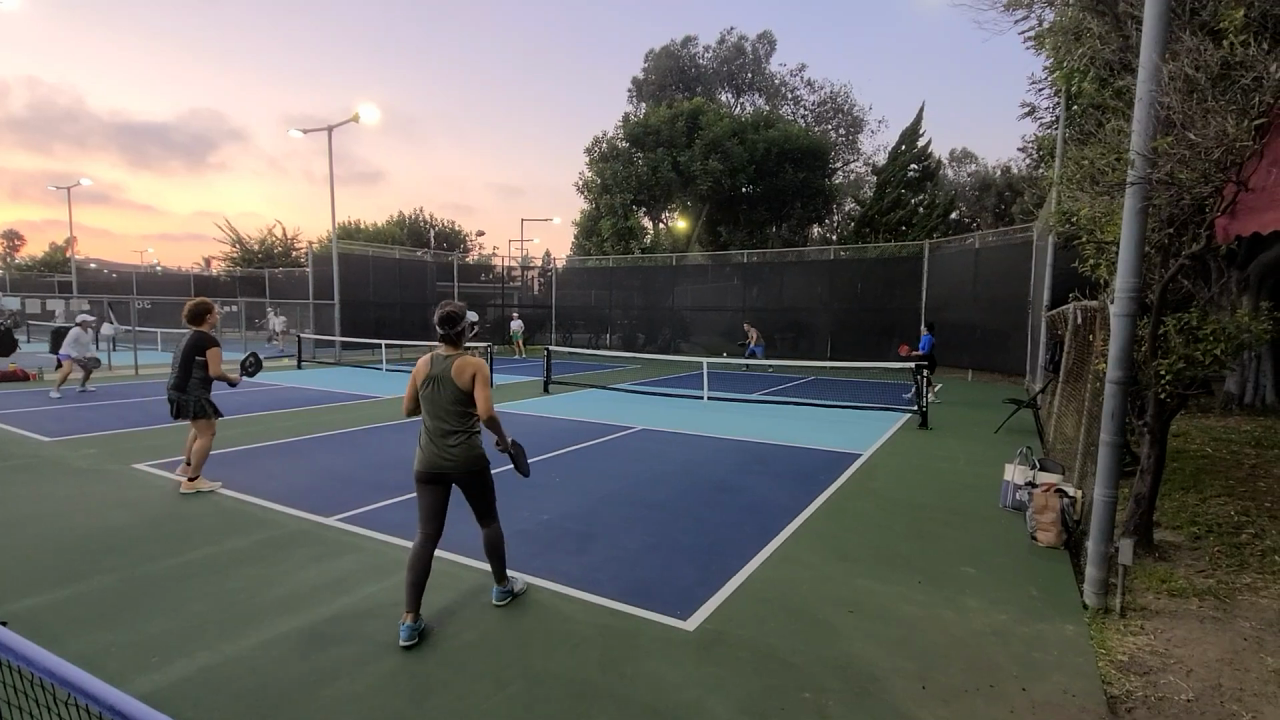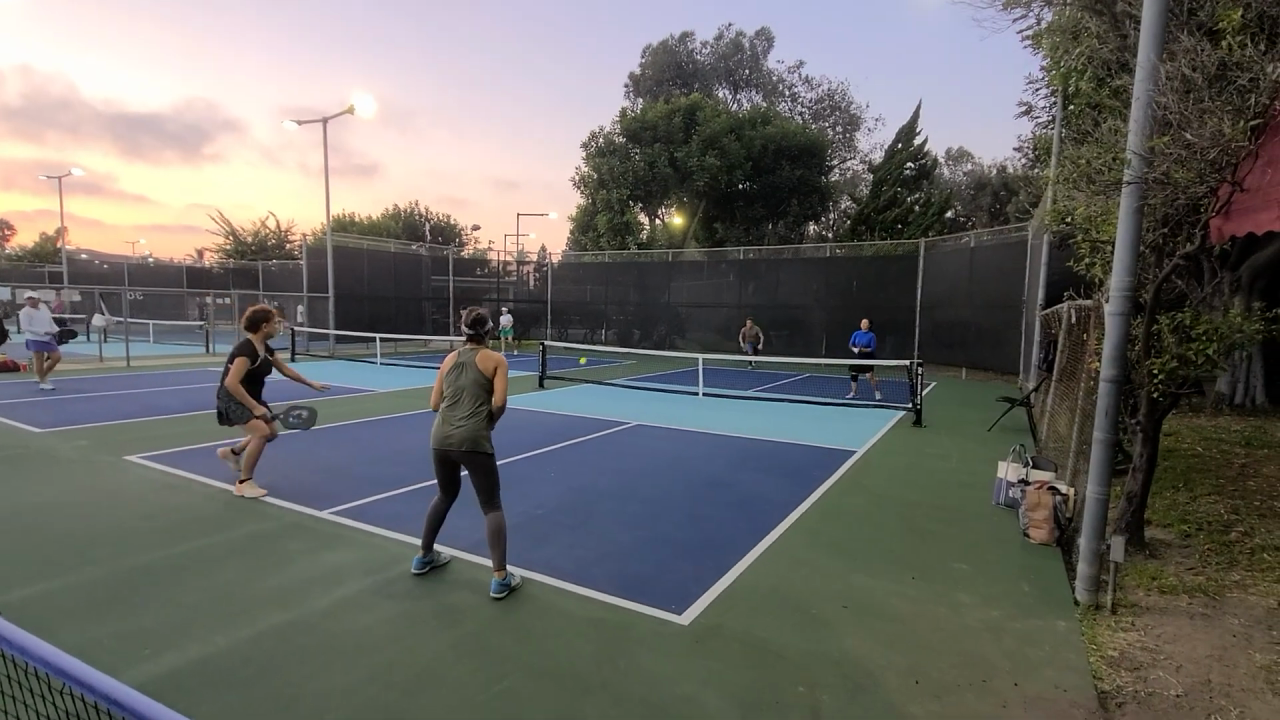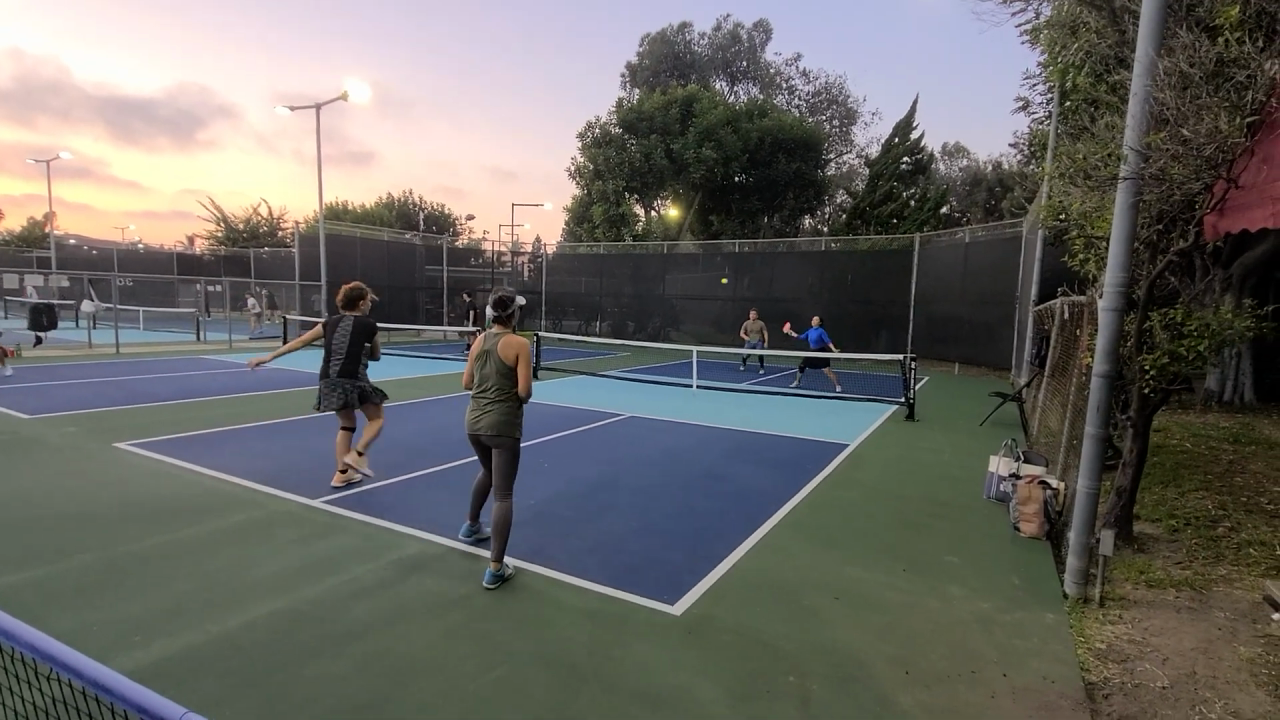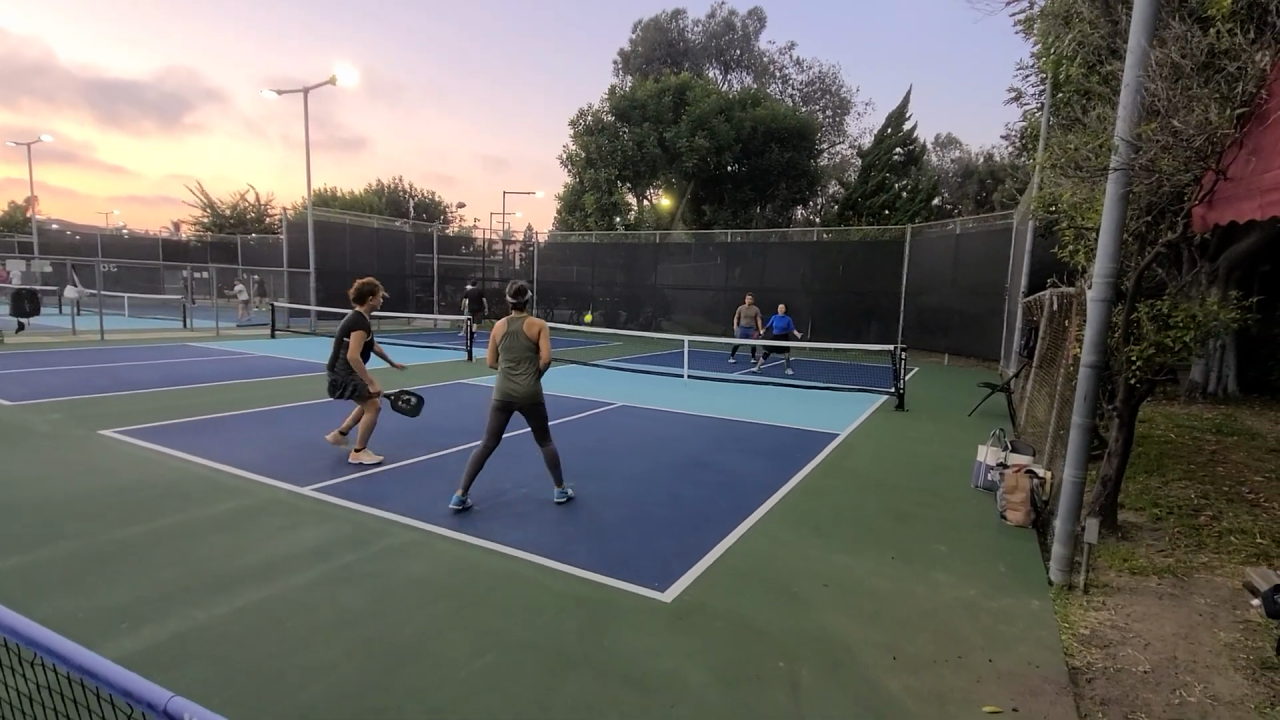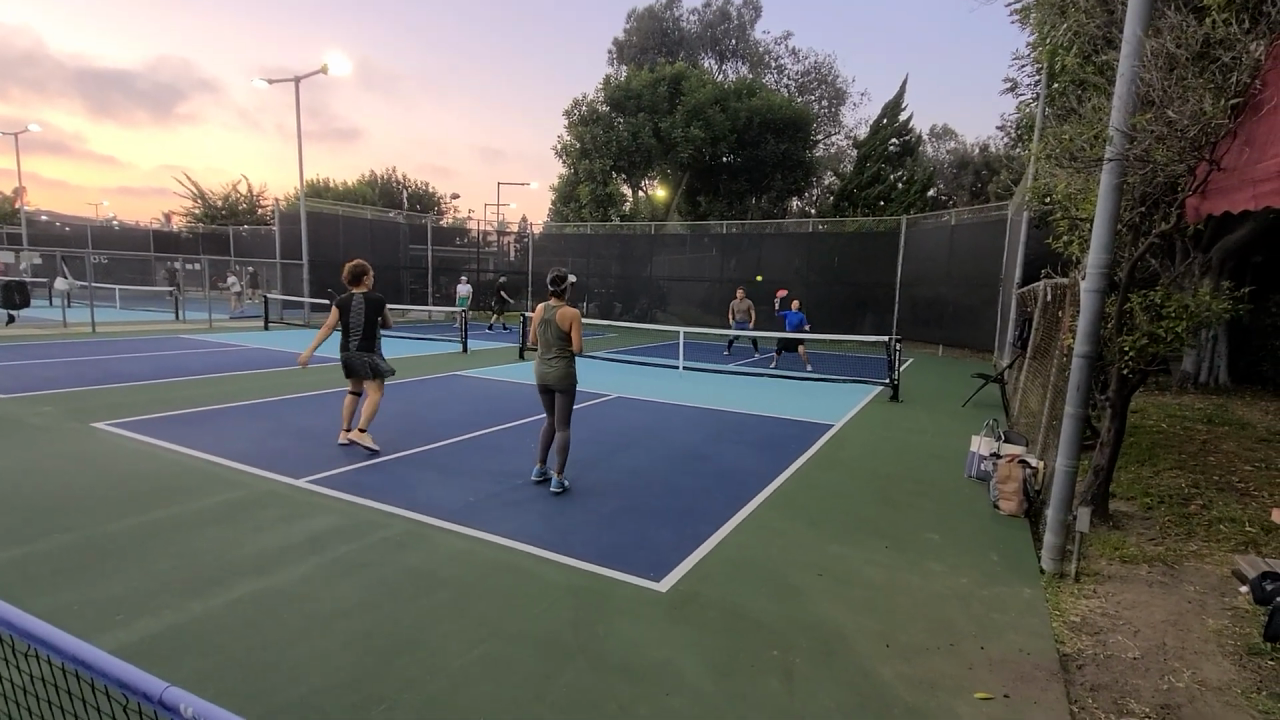
dt=1s
person 1, frame 1
left shoulder: (422, 365)
right shoulder: (474, 366)
left elbow: (409, 410)
right elbow: (487, 414)
right wrist: (502, 437)
left hip: (429, 462)
right hip: (468, 459)
left knee: (427, 536)
right knee: (489, 522)
left ankle: (410, 620)
right ankle: (502, 587)
person 1, frame 2
left shoulder: (450, 359)
right shoulder: (496, 360)
left elbow: (435, 404)
right elbow: (499, 403)
left hip: (442, 438)
right hip: (474, 441)
left knee: (446, 495)
right knee: (492, 507)
left ankle: (424, 557)
right ankle: (500, 578)
person 1, frame 3
left shoulder: (480, 340)
right shoulder: (519, 344)
left elbow: (467, 383)
right elbow: (524, 391)
right wrist: (510, 391)
left hip: (475, 422)
right hip: (503, 425)
left knee: (488, 473)
right knee: (503, 494)
left ankle: (471, 526)
right ankle: (495, 569)
person 1, frame 4
left shoulder: (499, 326)
right shoulder: (539, 325)
left elbow: (491, 362)
right elbow: (545, 360)
right wrist: (533, 375)
left hip: (503, 392)
right hip: (530, 393)
left knee: (488, 444)
right knee: (545, 441)
left ankle: (460, 495)
right ankle: (560, 489)
person 1, frame 5
left shoulder: (540, 309)
right shoulder: (572, 314)
left elbow: (532, 341)
right elbow: (577, 349)
left hip: (542, 373)
right hip: (563, 375)
left knee: (551, 421)
right knee: (563, 427)
left ankle: (540, 468)
right ankle: (558, 479)
person 2, frame 1
left shoulder: (187, 337)
right shoulder: (209, 341)
right elbow: (215, 373)
right wrist: (232, 379)
left hip: (176, 389)
right hip: (193, 393)
left knee: (200, 428)
right knee: (207, 433)
left ankle: (187, 466)
right ankle: (192, 481)
person 2, frame 2
left shoulder: (265, 348)
right shoulder: (246, 351)
left elbow: (285, 369)
right elbow: (230, 383)
left wrist: (311, 383)
right wrist: (254, 406)
left hip: (251, 399)
right hip: (233, 400)
left knee: (270, 432)
right knee: (261, 433)
left ankle: (232, 453)
right ankle: (244, 482)
person 2, frame 3
left shoulder: (330, 323)
right shoulder: (369, 326)
left elbow: (300, 342)
right elbow: (376, 356)
left wrist: (269, 357)
left hip: (329, 381)
right hip: (354, 381)
left knee: (348, 425)
right knee: (377, 419)
left ankle: (342, 473)
right ankle: (357, 456)
person 2, frame 4
left shoulder: (358, 318)
right shoulder: (359, 323)
left elbow: (372, 346)
right elbow: (353, 356)
left wrist: (392, 363)
right wrist: (371, 382)
left hip: (345, 371)
right hip: (343, 373)
left knee: (369, 404)
right knee: (373, 406)
left ankle: (340, 434)
right ankle: (358, 452)
person 2, frame 5
left shoulder: (341, 301)
right shoulder: (378, 300)
left elbow: (328, 328)
right elbow: (388, 325)
left wrist: (309, 352)
left hip: (348, 353)
right hip: (369, 353)
left knee: (354, 391)
right knee: (375, 393)
left ankle: (346, 432)
right ankle: (361, 432)
